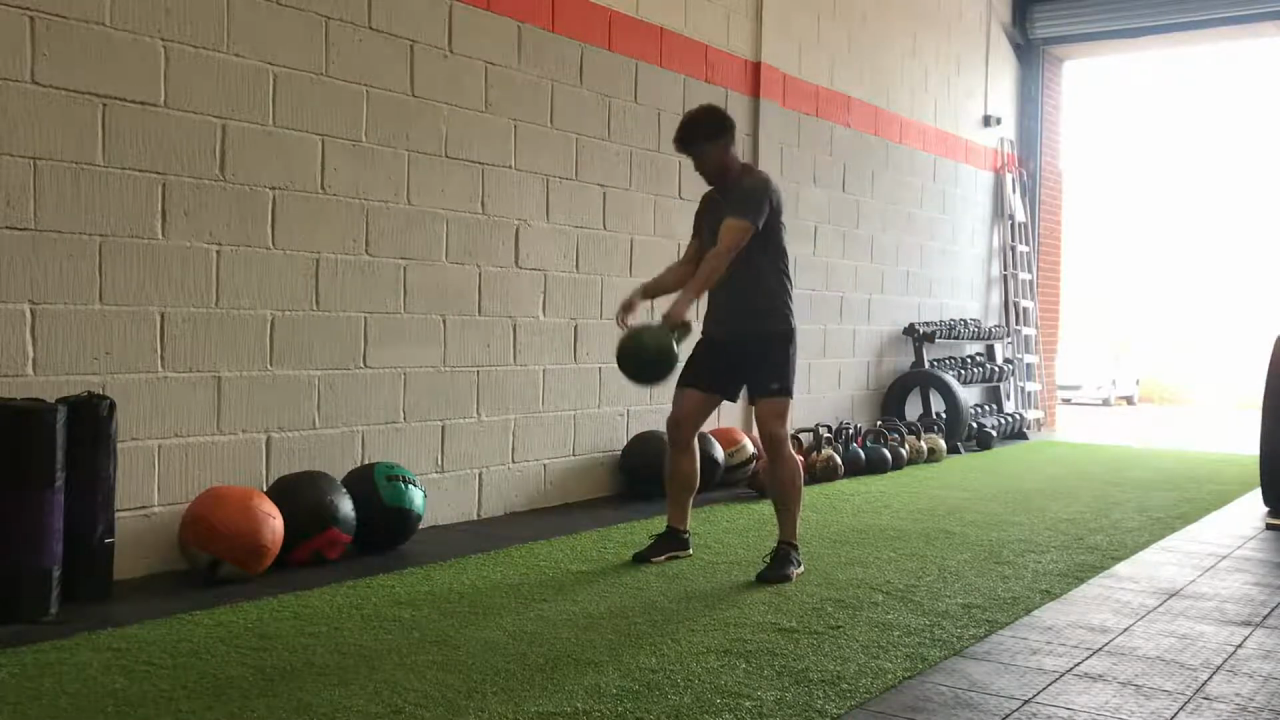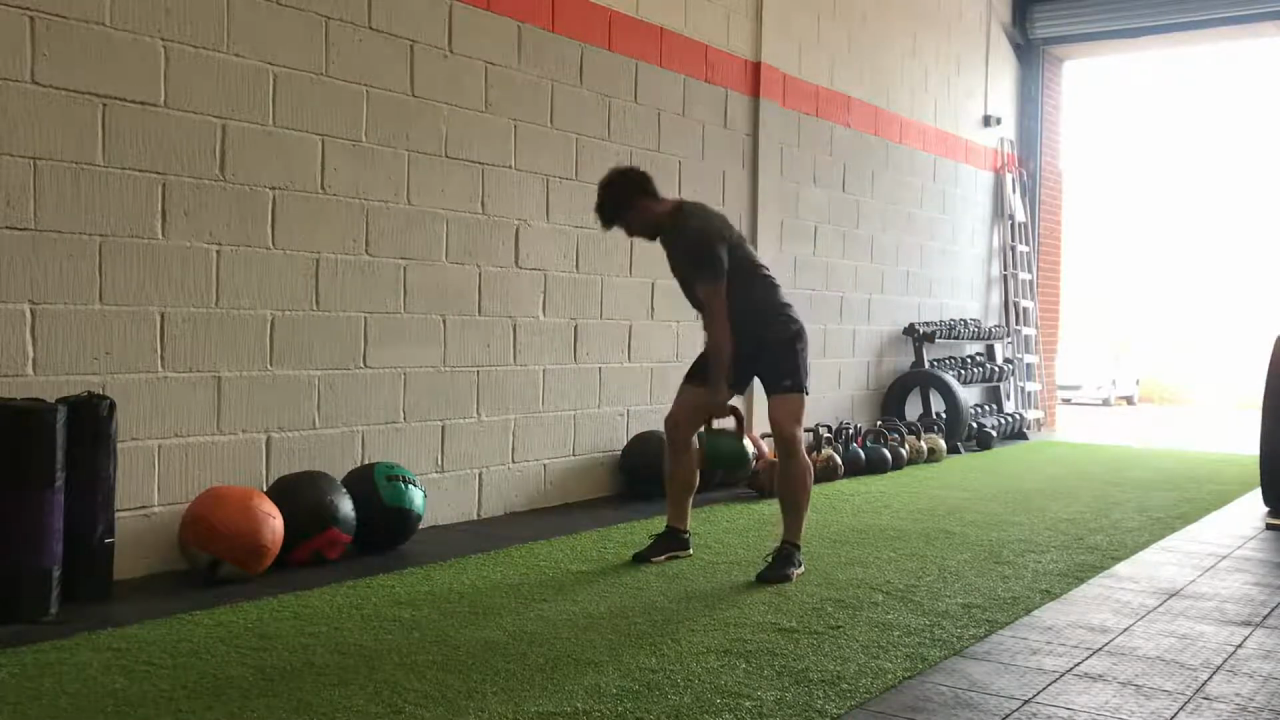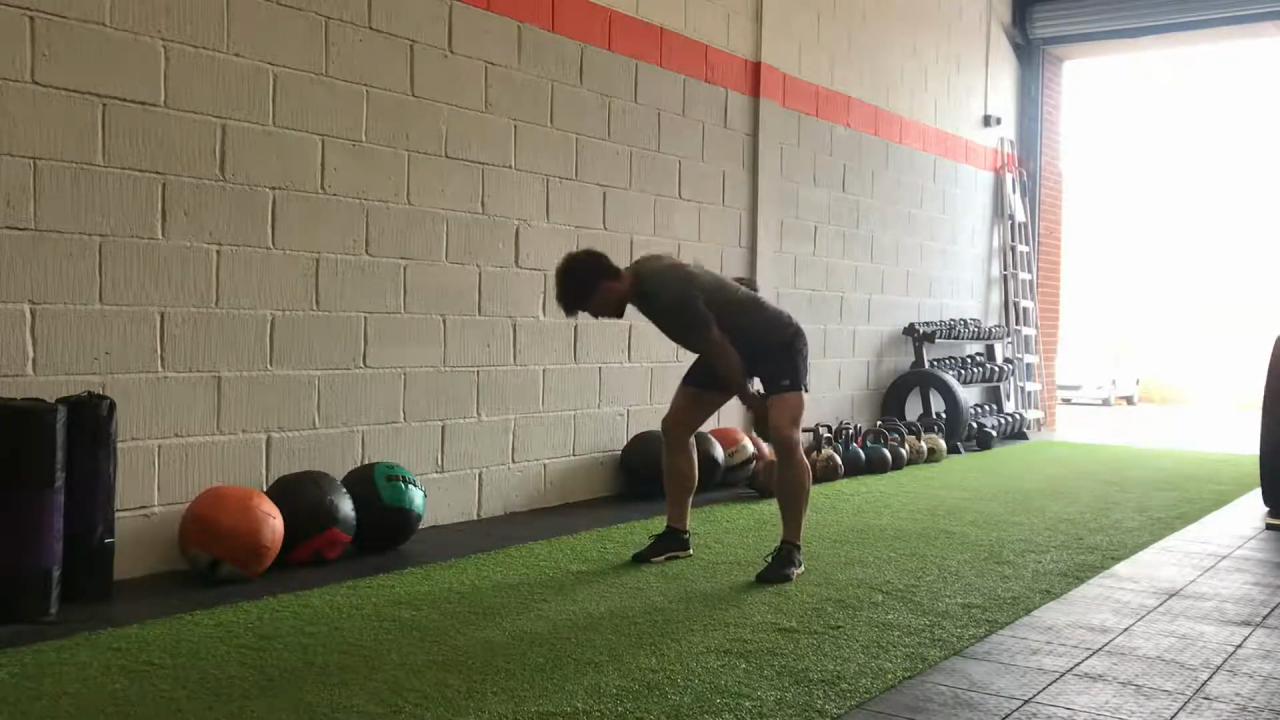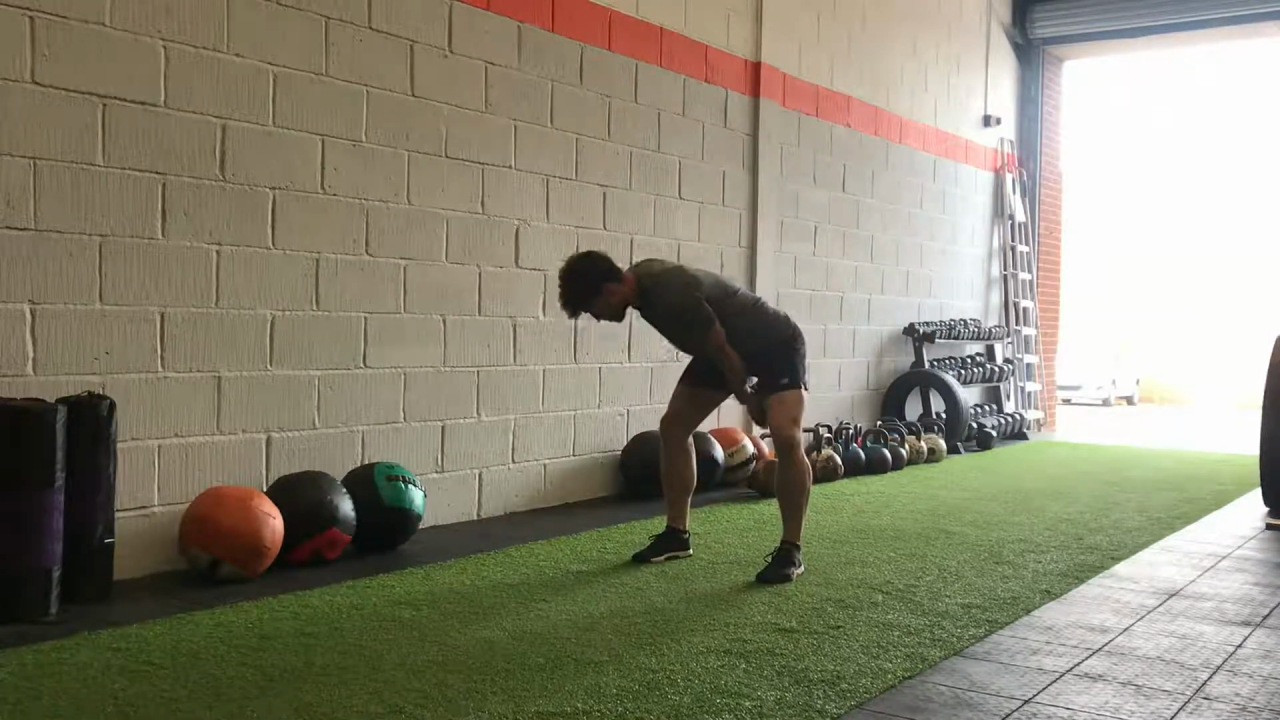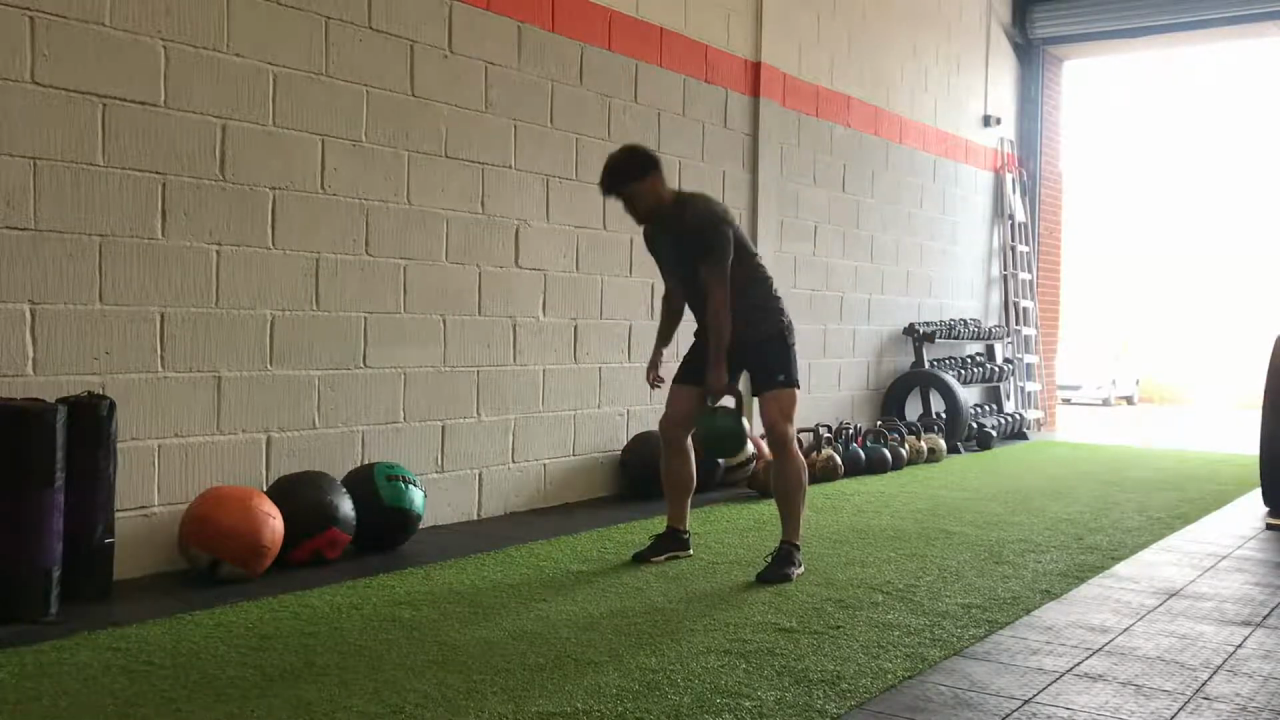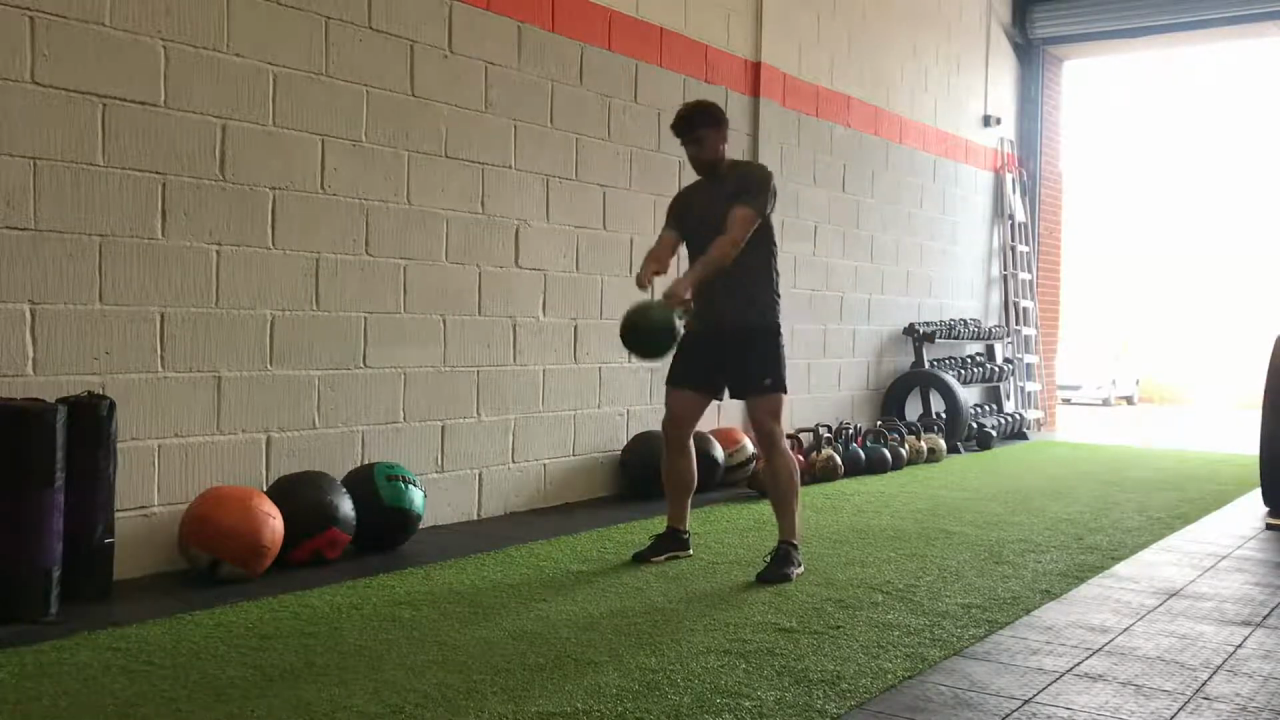
dt=0.2s
person 1, frame 1
left shoulder: (755, 187)
right shoulder: (711, 202)
left elbow: (725, 252)
right elbow: (689, 265)
left wrist: (684, 302)
right wrist: (643, 292)
left hip: (768, 332)
right hip: (721, 332)
left knee: (774, 436)
right knee: (679, 426)
left ankle: (788, 548)
right ankle: (676, 533)
person 1, frame 2
left shoulder: (698, 230)
right shoulder: (673, 227)
left elbow: (717, 317)
left wrist: (720, 387)
left hip: (776, 333)
right hip: (735, 336)
left knee: (787, 436)
right knee: (677, 424)
left ankle: (790, 550)
right ankle: (677, 533)
person 1, frame 3
left shoulder: (668, 295)
right shoulder: (641, 277)
left elbow: (722, 352)
left wrist: (748, 397)
left hip: (777, 342)
right hip: (734, 343)
left knee: (785, 436)
right knee: (674, 428)
left ankle: (791, 550)
right ankle: (677, 533)
person 1, frame 4
left shoulder: (672, 298)
right shoulder: (641, 279)
left elbow: (723, 353)
left wrist: (748, 399)
left hip: (775, 344)
right hip: (731, 344)
left knee: (786, 436)
right knee: (672, 427)
left ankle: (790, 549)
right ankle: (677, 533)
person 1, frame 5
left shoulder: (704, 216)
right shoulder: (656, 230)
left elbow: (718, 297)
left wrist: (718, 368)
right wrist: (658, 350)
left hip: (764, 333)
right hip: (714, 337)
left knee: (780, 435)
right knee: (671, 427)
left ankle: (790, 549)
right ankle: (676, 534)
person 1, frame 6
left shoulder: (754, 178)
right shoulder: (686, 198)
left elbow: (734, 240)
right elbow: (666, 245)
left wrist: (688, 281)
right wrist: (649, 268)
left hip: (754, 327)
right hip: (705, 324)
left knee: (768, 434)
right knee: (674, 426)
left ankle: (788, 547)
right ankle: (677, 533)
